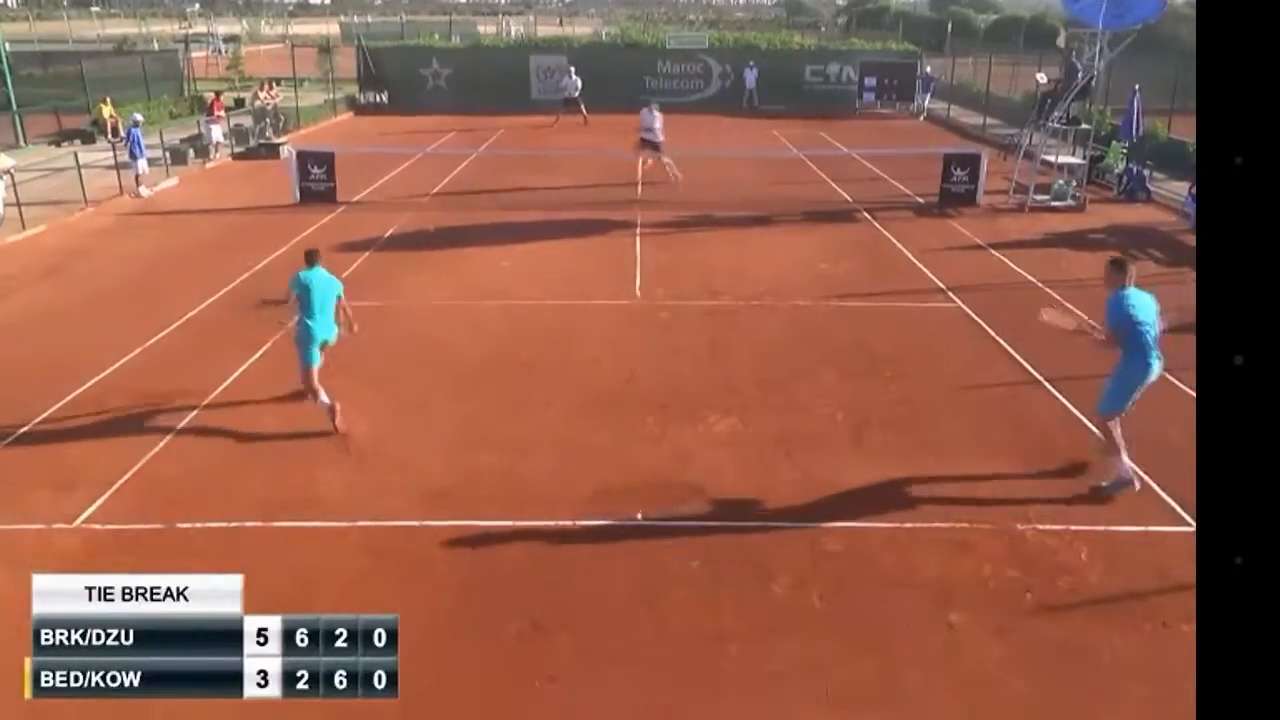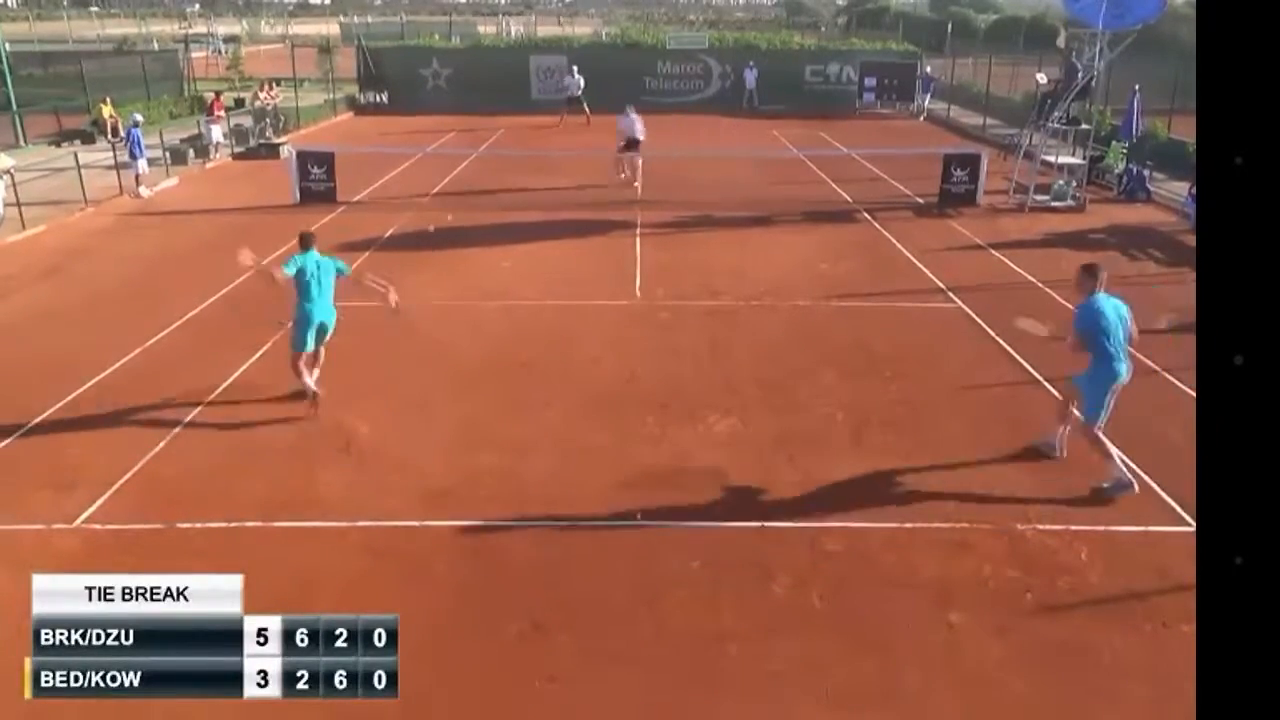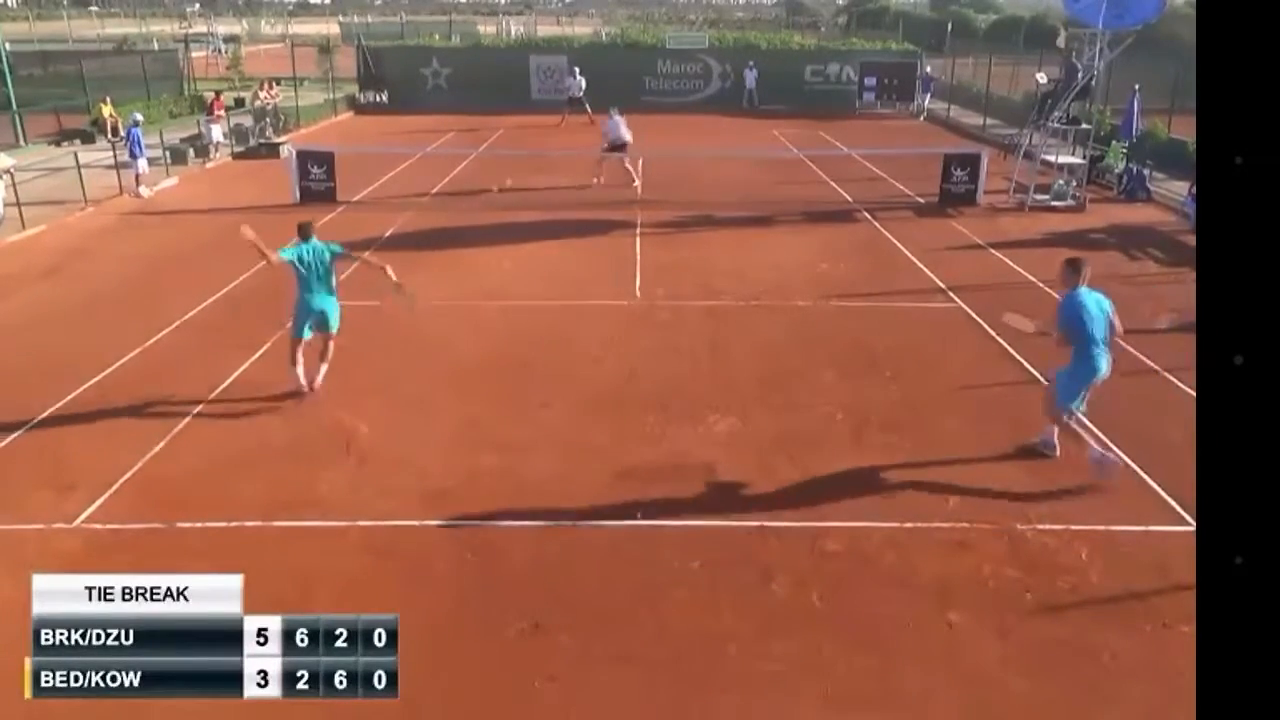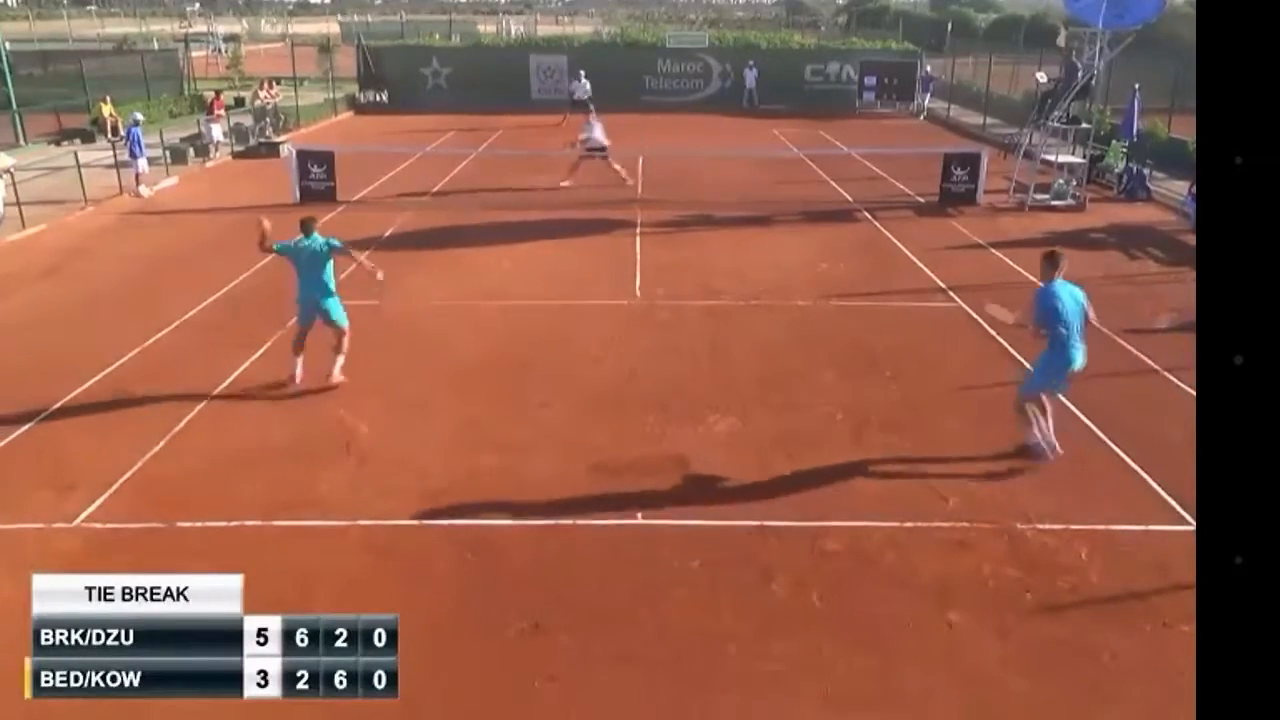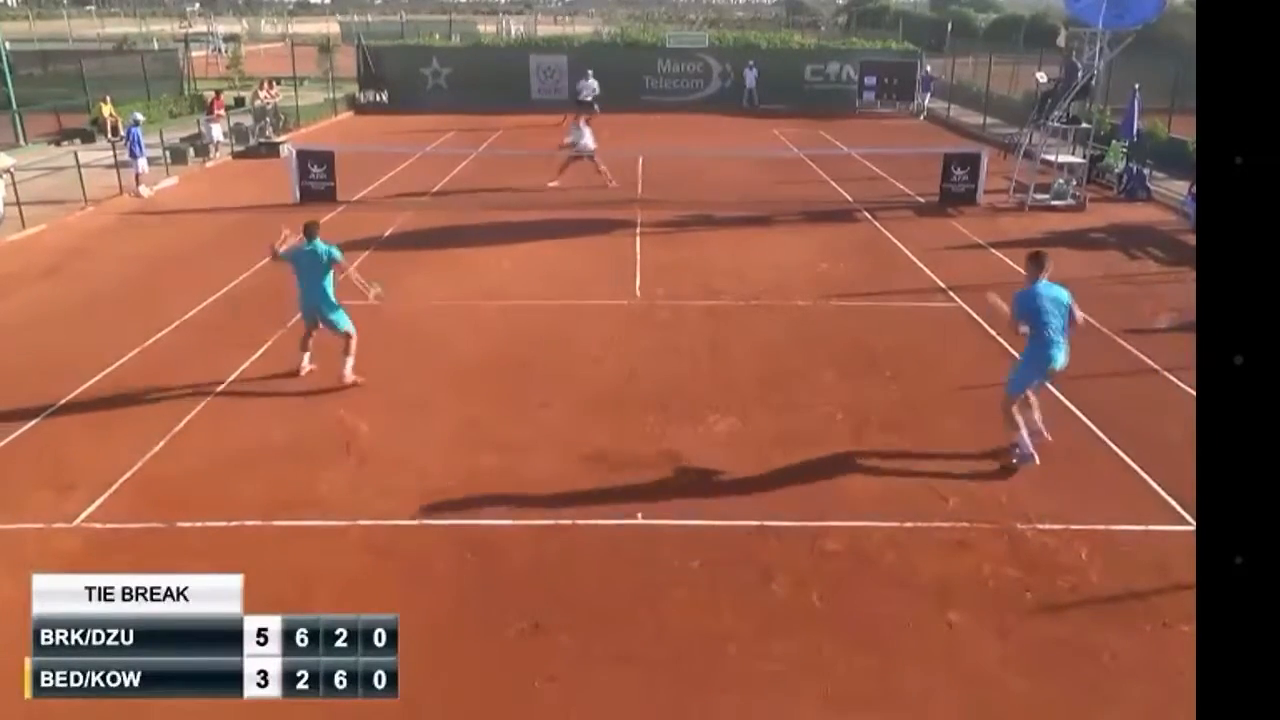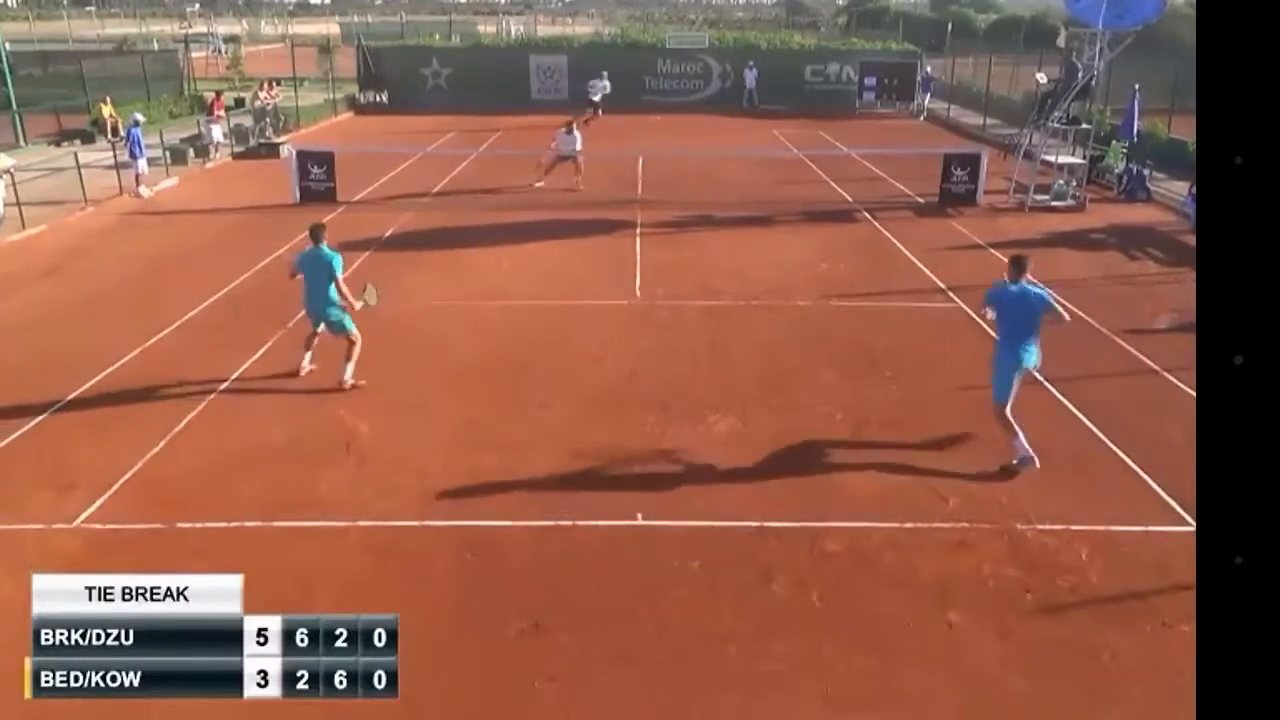
dt=0.1s
person 1, frame 1
left shoulder: (1116, 303)
right shoulder: (1147, 298)
left elbow: (1110, 341)
right elbow: (1159, 328)
left wrist: (1100, 338)
left hip: (1134, 367)
right hip: (1152, 364)
left knee: (1103, 419)
right knee: (1109, 403)
left ankle: (1124, 475)
right ankle: (1117, 456)
person 1, frame 2
left shoulder: (1086, 309)
right shoulder: (1119, 304)
left elbow: (1077, 346)
right elbow: (1132, 338)
left wrist: (1074, 341)
left hip: (1105, 373)
right hip: (1121, 368)
left knee: (1090, 430)
right knee: (1068, 394)
left ankle: (1123, 478)
right ankle: (1056, 444)
person 1, frame 3
left shoulder: (1068, 302)
right shoulder: (1101, 299)
left elbow: (1062, 341)
right elbow: (1117, 331)
left wrist: (1065, 337)
left hip: (1084, 366)
right hip: (1102, 363)
left knee: (1059, 418)
right knee: (1052, 391)
left ankle: (1099, 455)
right ankle: (1050, 441)
person 1, frame 4
left shoulder: (1043, 294)
right shoulder: (1076, 291)
left elbow: (1037, 331)
right elbow: (1091, 320)
left wrist: (1043, 330)
left hip: (1059, 357)
right hip: (1078, 355)
left knee: (1022, 401)
right knee: (1036, 391)
left ankle: (1044, 444)
right ankle: (1047, 440)
person 1, frame 5
left shoulder: (1023, 296)
right shoulder: (1061, 293)
left elbow: (1016, 328)
right elbow: (1078, 320)
left hip: (1038, 356)
right hip: (1060, 355)
left knee: (1008, 404)
right knee: (1022, 388)
left ankle: (1027, 452)
right ankle: (1038, 429)
person 1, frame 6
left shoulder: (998, 291)
right shoulder: (1039, 295)
left elbow: (986, 312)
right elbow: (1064, 318)
right wrist: (1038, 322)
left hip: (1009, 355)
right hip: (1032, 355)
left knee: (1000, 410)
left ankle: (1026, 454)
person 2, frame 1
left shoulder: (301, 277)
right shoulder: (334, 281)
left elbow: (290, 300)
right elbow: (344, 307)
right wrist: (352, 325)
left hip: (309, 333)
right hip: (329, 332)
left knee: (310, 380)
right knee: (317, 351)
left ankle: (329, 407)
right ankle: (312, 390)
person 2, frame 2
left shoulder: (298, 260)
right shoulder: (330, 263)
left elbow: (280, 276)
right elbow: (360, 277)
left wrist: (255, 264)
right wrist: (385, 289)
left hip: (306, 316)
right hip: (327, 315)
left knee: (298, 361)
right knee: (319, 346)
left ankle: (312, 390)
right ankle: (311, 385)
person 2, frame 3
left shoulder: (296, 250)
right shoulder: (329, 249)
left elbow: (272, 258)
right elbow: (356, 257)
left wrist: (254, 240)
right wrist: (383, 266)
left hip: (307, 304)
right hip: (329, 304)
left knee: (296, 345)
right knee: (328, 340)
left ankle: (302, 383)
right ankle: (316, 380)
person 2, frame 4
left shoulder: (294, 245)
right shoulder: (328, 244)
left elbow: (265, 248)
right elbow: (349, 253)
left wrist: (264, 230)
right wrist: (372, 268)
left hip: (305, 300)
right hip: (327, 299)
left knee: (302, 333)
right knee: (343, 333)
left ankle: (297, 372)
right ankle: (335, 373)
person 2, frame 5
left shoulder: (296, 251)
right shoulder: (328, 251)
left elbow: (275, 256)
right elbow: (346, 268)
left wrist: (284, 240)
left hip: (306, 304)
right hip: (326, 305)
left knee: (311, 329)
right knee: (350, 335)
left ankle: (303, 365)
right ankle: (347, 374)
person 2, frame 6
left shoulder: (304, 256)
right shoulder: (332, 257)
left elbow: (293, 275)
right elbow: (340, 286)
right wrist: (353, 303)
left hip: (311, 307)
right hip: (330, 308)
left knee: (316, 331)
right knee: (355, 339)
left ankle: (304, 365)
right ankle: (346, 379)
